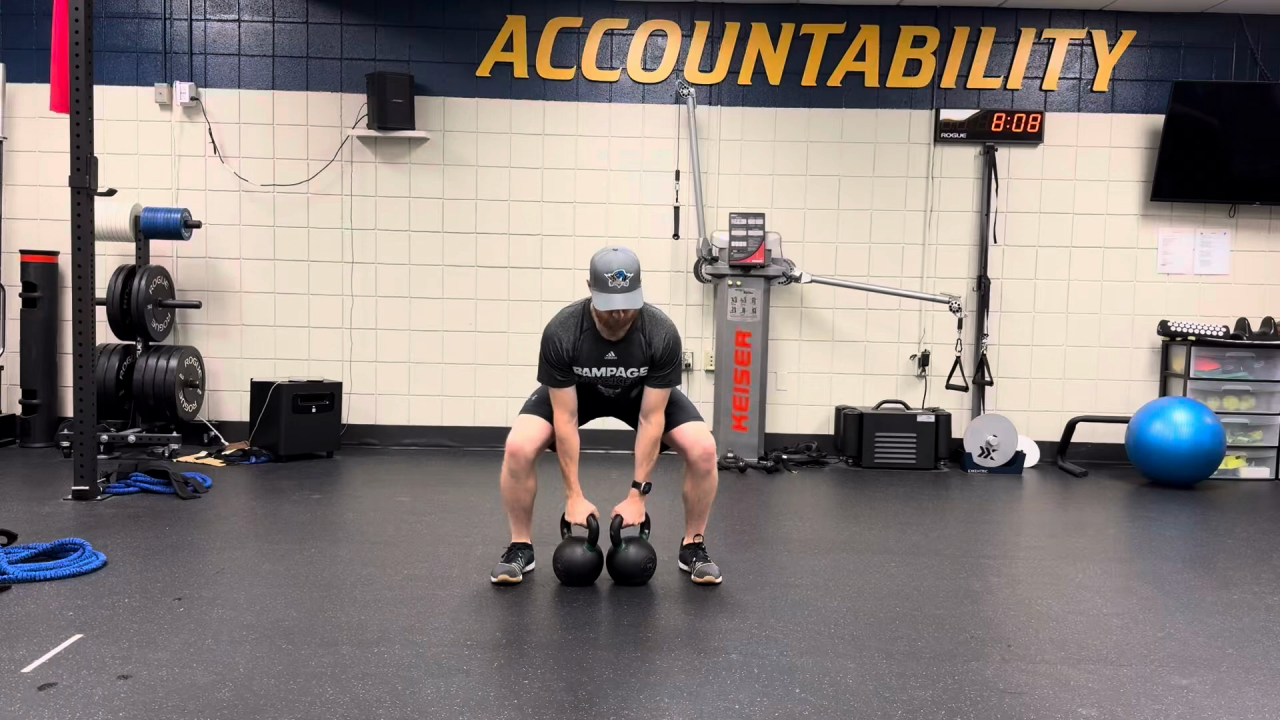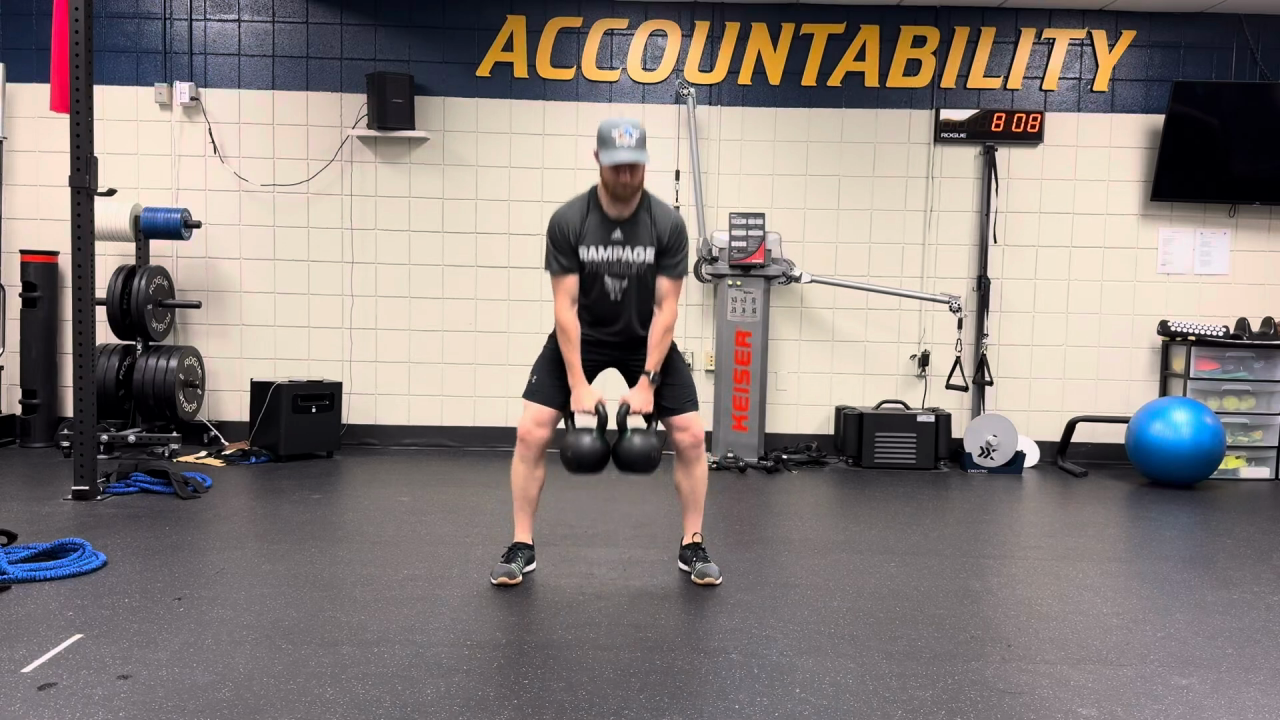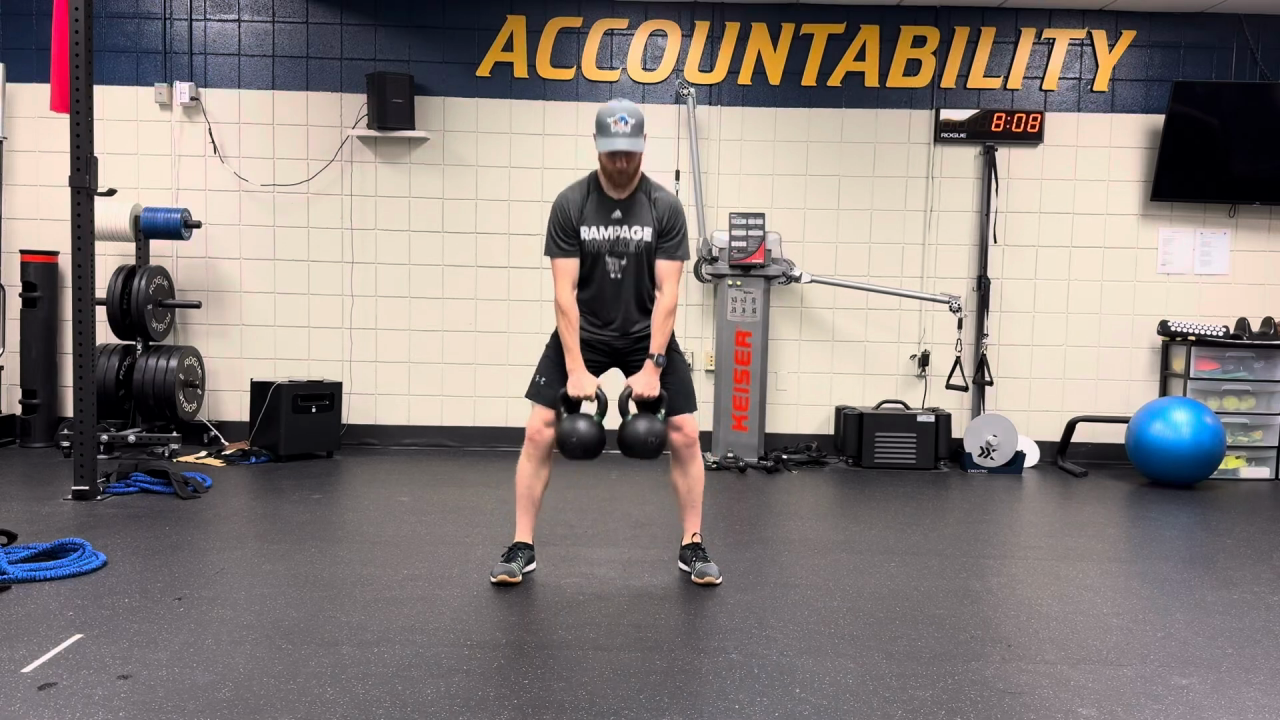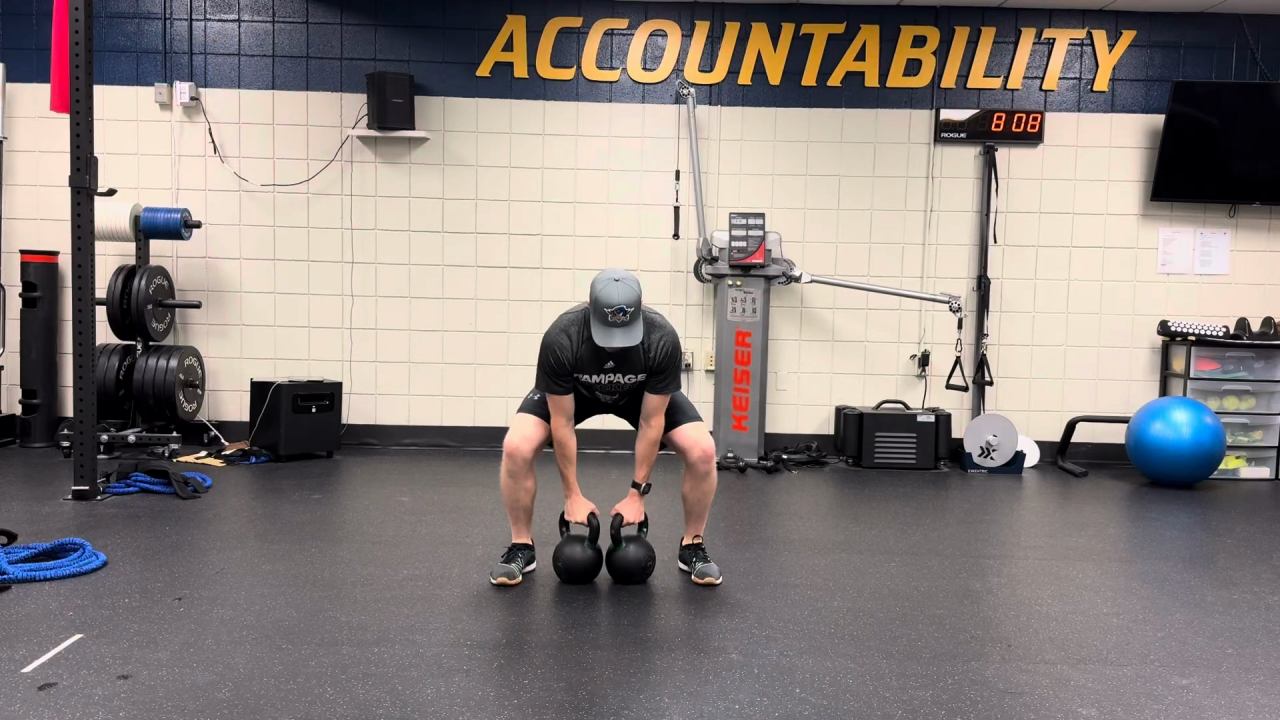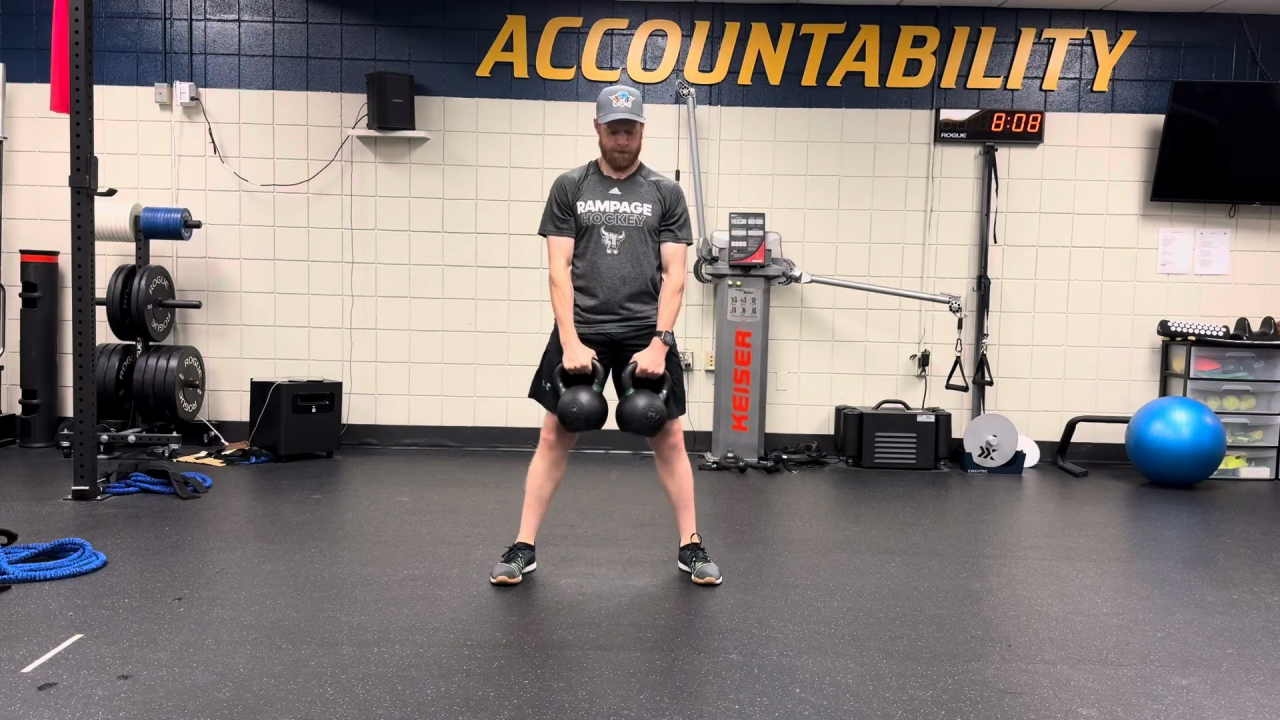
dt=1s
person 1, frame 1
left shoulder: (662, 333)
right shoulder: (561, 332)
left elbow: (652, 418)
right elbow: (565, 418)
left wrist: (637, 495)
right wrist: (574, 496)
left hip: (644, 392)
right hip: (575, 391)
left knee: (703, 449)
right knee: (519, 447)
left ankle: (693, 546)
right ankle: (520, 547)
person 1, frame 2
left shoulder: (668, 223)
right shoulder: (568, 220)
left elbow: (666, 309)
right elbow: (565, 307)
left wrist: (647, 383)
right wrist: (577, 386)
left hip: (644, 339)
right hip: (582, 337)
left knee: (690, 436)
right knee: (532, 432)
left ankle: (693, 544)
right ankle: (521, 546)
person 1, frame 3
left shoulder: (666, 207)
right shoulder: (569, 205)
left elbow: (667, 293)
right elbow: (565, 292)
left wrist: (652, 365)
right wrist: (576, 368)
left hip: (646, 334)
right hip: (583, 332)
left knee: (685, 435)
right knee: (539, 432)
left ankle: (692, 547)
right ankle: (521, 547)
person 1, frame 4
left shoulder: (663, 339)
right shoulder: (561, 339)
left elbow: (652, 421)
right elbow: (562, 422)
left wrist: (637, 494)
right wrist: (573, 496)
left hip: (643, 392)
right hip: (574, 390)
left knee: (702, 451)
right knee: (516, 448)
left ankle: (692, 546)
right ankle: (521, 547)
person 1, frame 5
left shoulder: (666, 192)
right shoulder: (569, 187)
left elbow: (675, 273)
right elbow: (559, 269)
left wrist: (660, 341)
right wrist: (569, 340)
left hip: (645, 333)
right hip: (582, 333)
left knee: (668, 439)
right knee: (554, 439)
left ankle: (691, 546)
right ankle: (523, 548)
